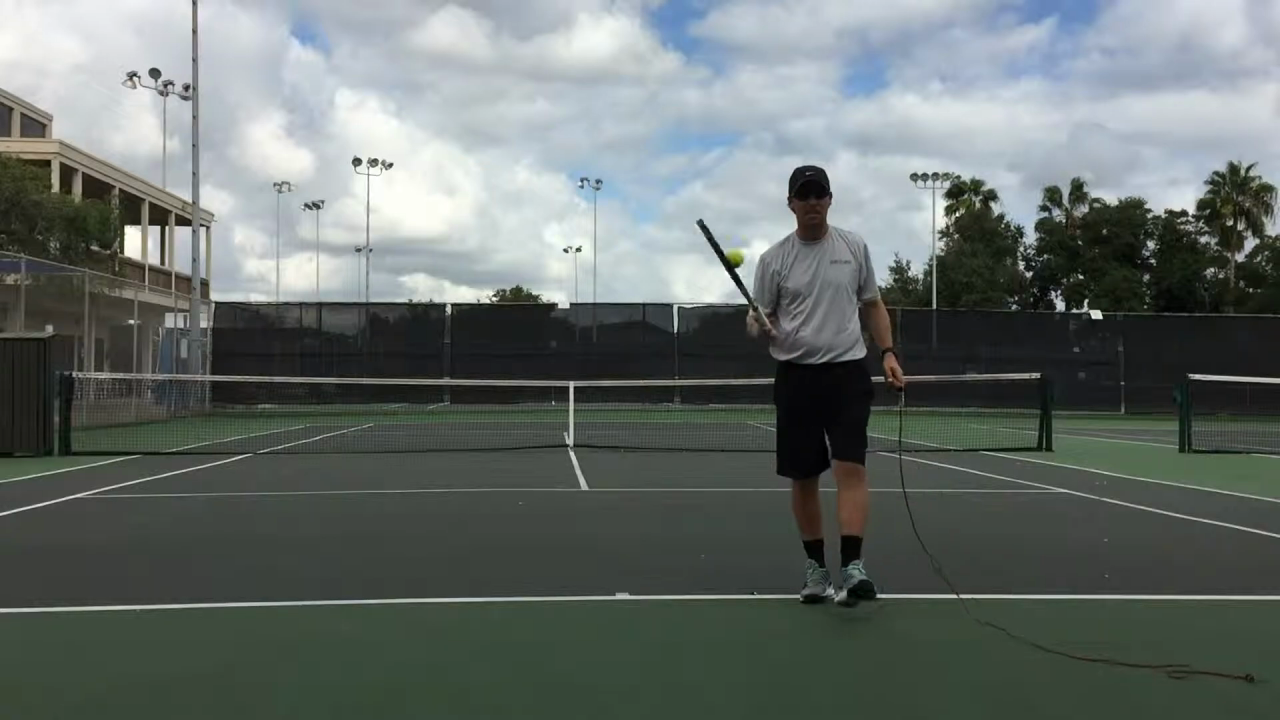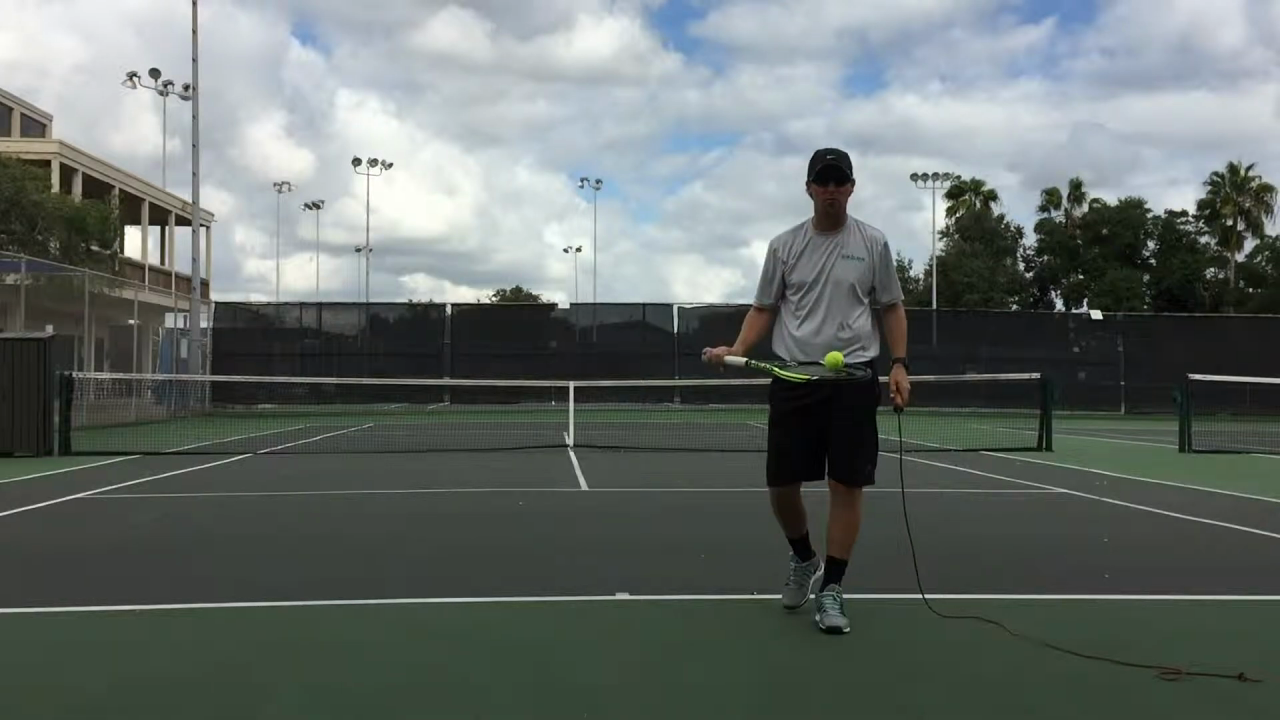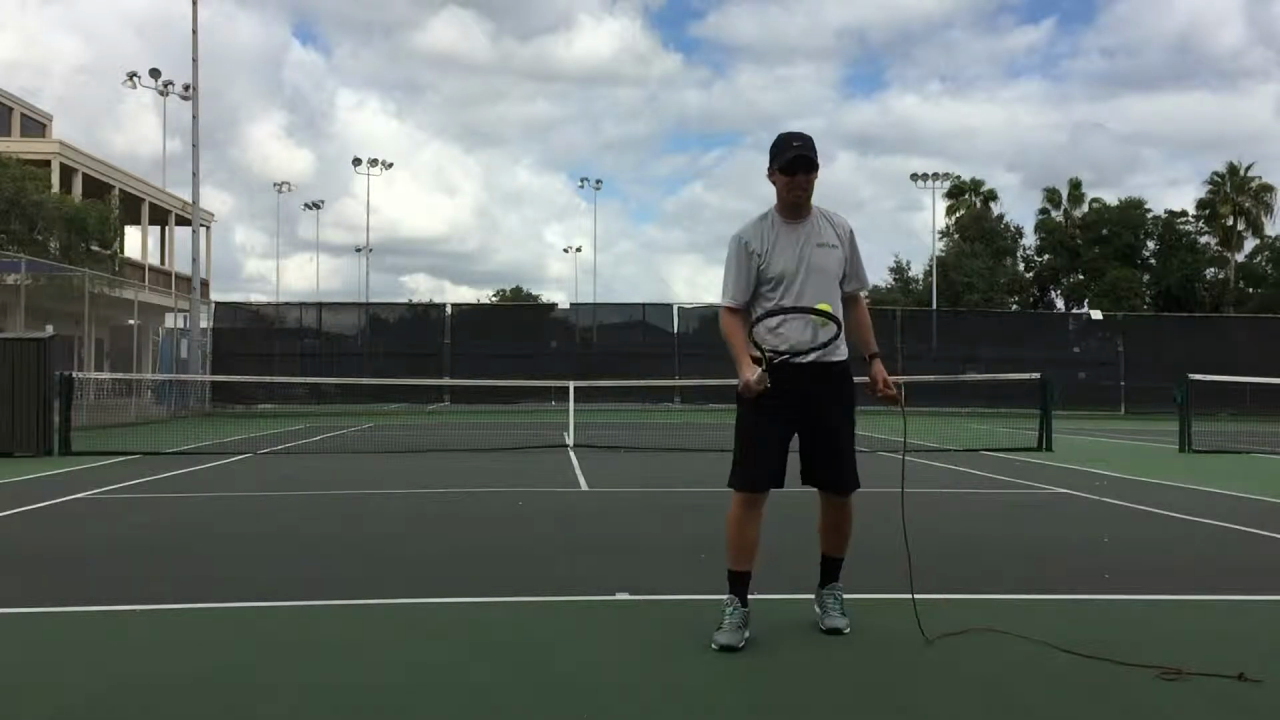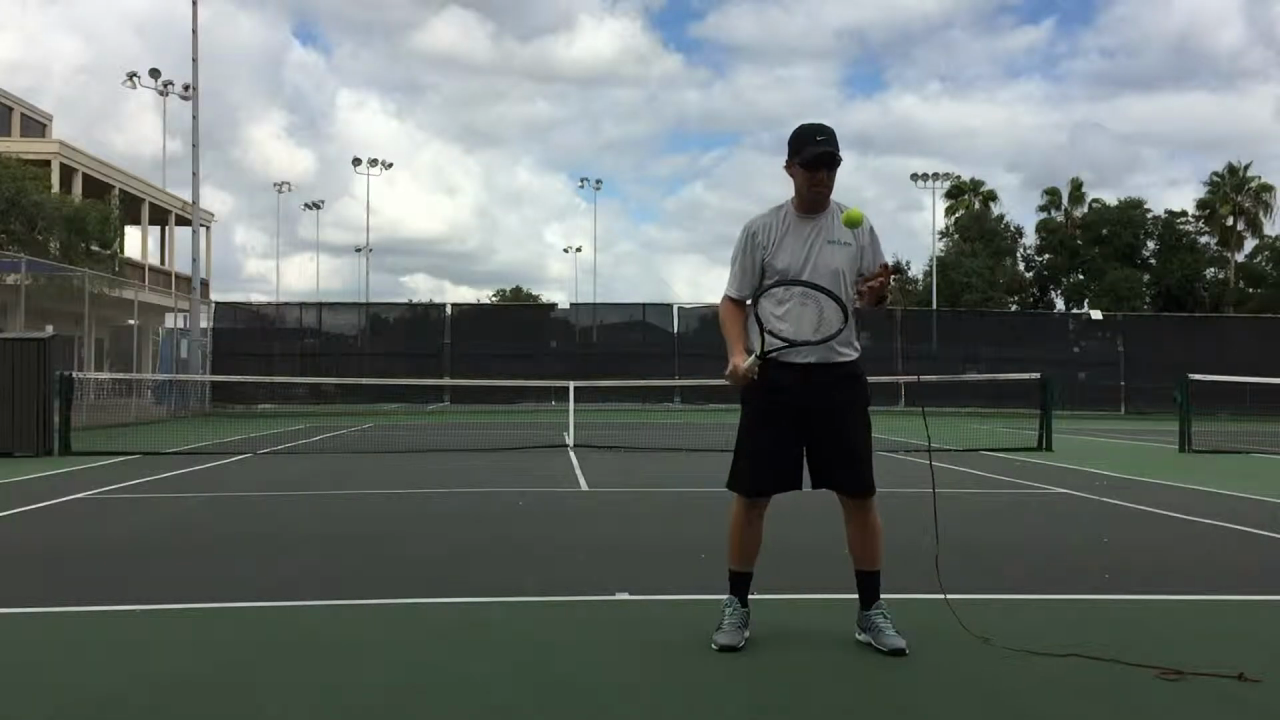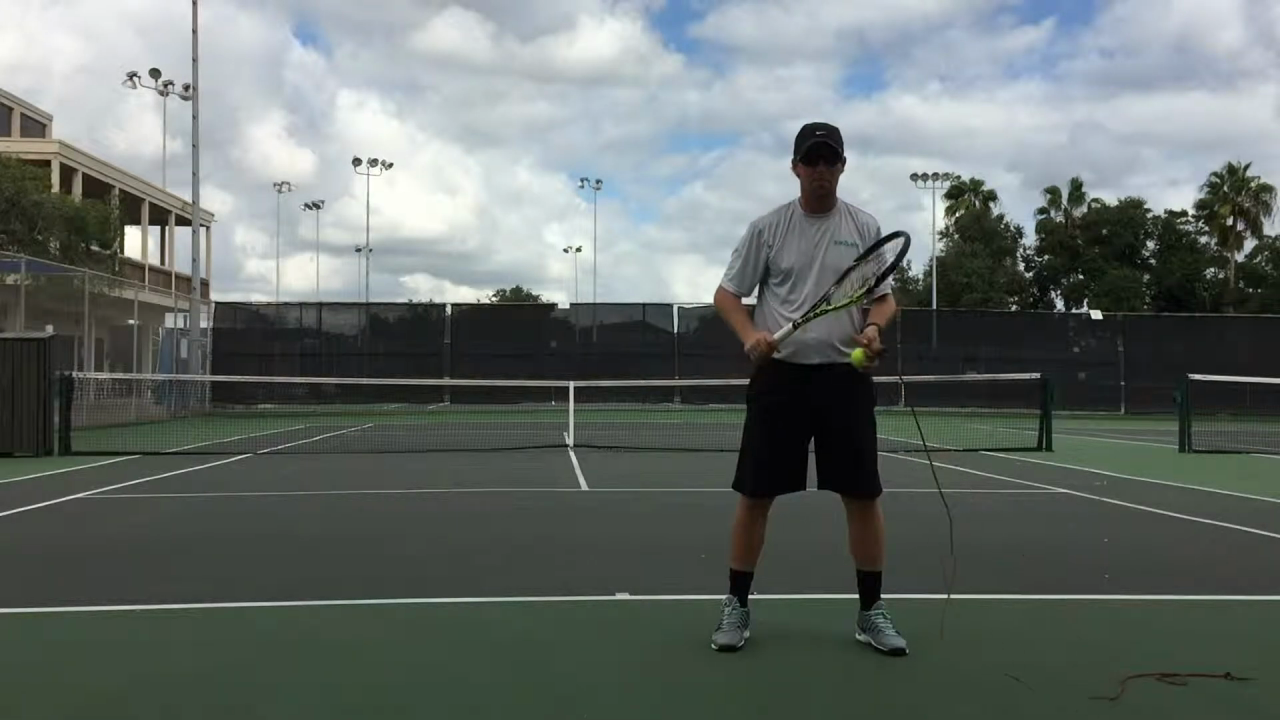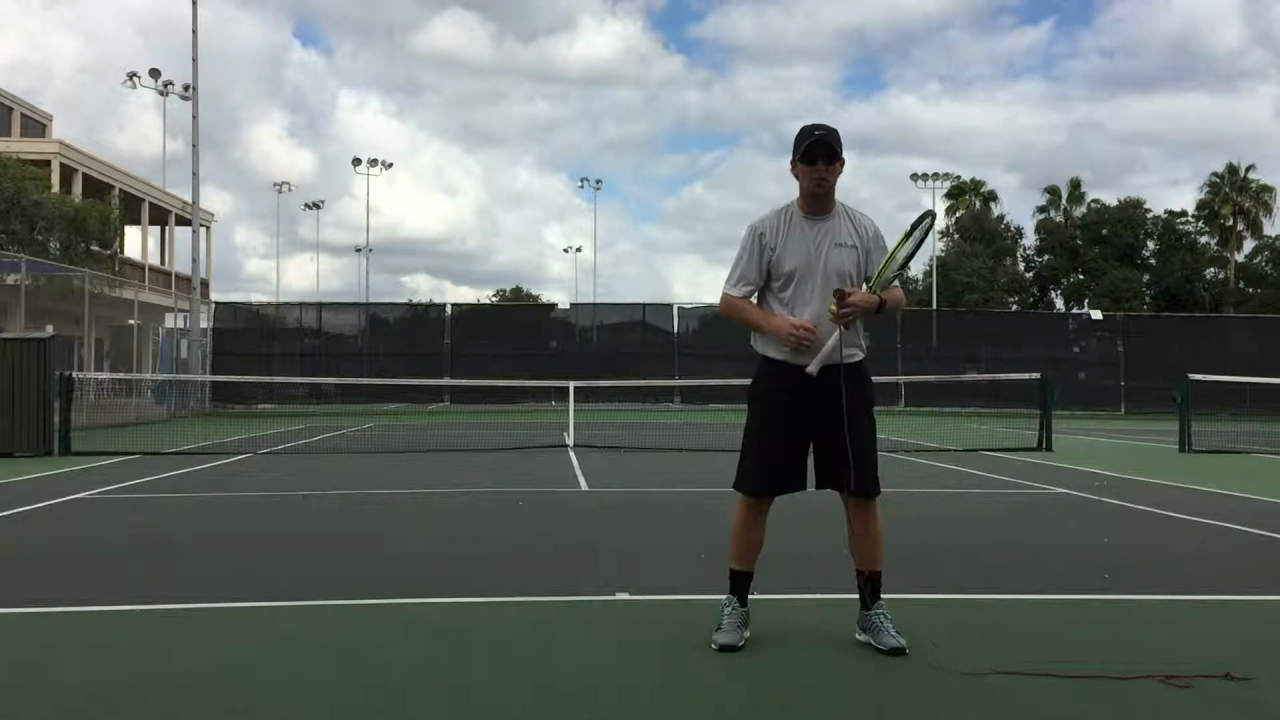
dt=0.7s
person 1, frame 1
left shoulder: (854, 247)
right shoulder: (773, 259)
left elbow: (873, 304)
right elbow: (762, 321)
left wrist: (888, 352)
right wrist: (759, 329)
left hip: (848, 371)
right hip: (795, 376)
left knee: (850, 468)
right knee: (803, 476)
left ankle: (852, 569)
right ankle: (816, 566)
person 1, frame 2
left shoulder: (873, 243)
right shoulder: (783, 245)
left elbow: (891, 307)
right elbow: (763, 309)
left wrist: (898, 364)
right wrist: (735, 351)
left hip: (852, 379)
right hip: (793, 379)
left knee: (846, 486)
right knee: (782, 484)
left ankle: (830, 590)
right ankle: (803, 558)
person 1, frame 3
left shoulder: (840, 231)
right shoulder: (750, 238)
left elbow: (853, 300)
right elbow: (732, 311)
left wrist: (874, 359)
right wrist: (746, 365)
left hip: (830, 375)
right hip: (770, 379)
left knee: (838, 492)
right knee: (750, 491)
left ankle: (827, 588)
right ankle: (736, 605)
person 1, frame 4
left shoulder: (858, 228)
right shoulder: (760, 229)
left elbow: (872, 296)
right elbow: (733, 300)
left wrist: (879, 292)
right wrist: (737, 352)
left hip: (840, 376)
right hip: (773, 378)
left knee: (859, 495)
right knee: (751, 495)
left ankle: (870, 610)
right ankle: (736, 605)
person 1, frame 5
left shoulder: (864, 227)
right shoulder: (767, 227)
left elbow: (884, 297)
right elbow: (726, 293)
left wrist: (874, 327)
right wrist: (749, 333)
left hip: (845, 376)
right hip: (780, 376)
left knee: (863, 495)
right knee: (755, 493)
left ankle: (871, 610)
right ankle: (736, 605)
person 1, frame 6
left shoulder: (863, 229)
right shoulder: (765, 229)
left elbow: (896, 295)
right elbow: (731, 301)
left wrist: (871, 301)
right wrist: (779, 325)
left hip: (846, 376)
right hip: (780, 376)
left knee: (862, 494)
right knee: (754, 493)
left ankle: (871, 611)
right ankle: (736, 604)
